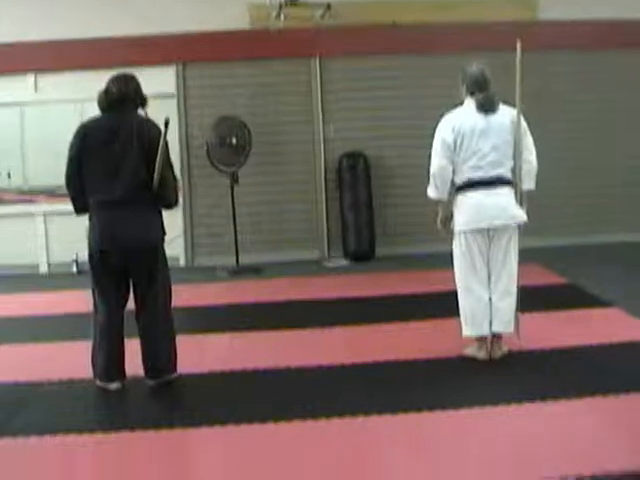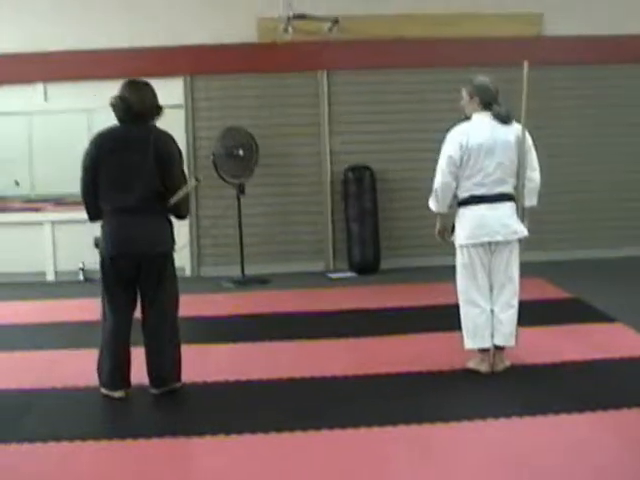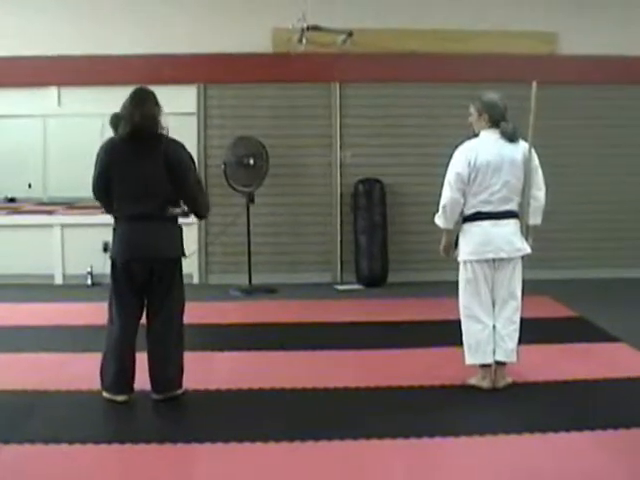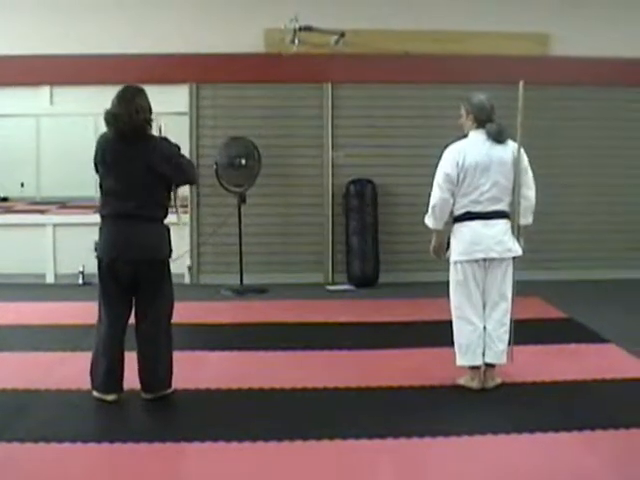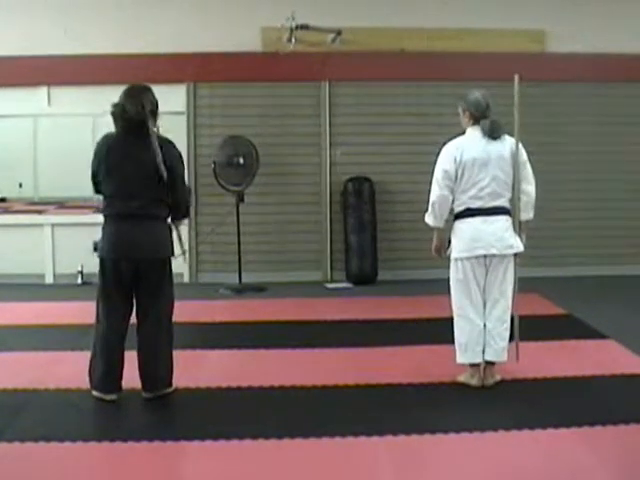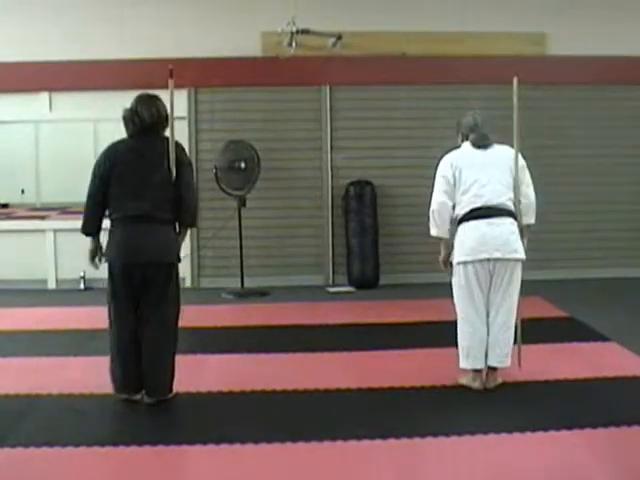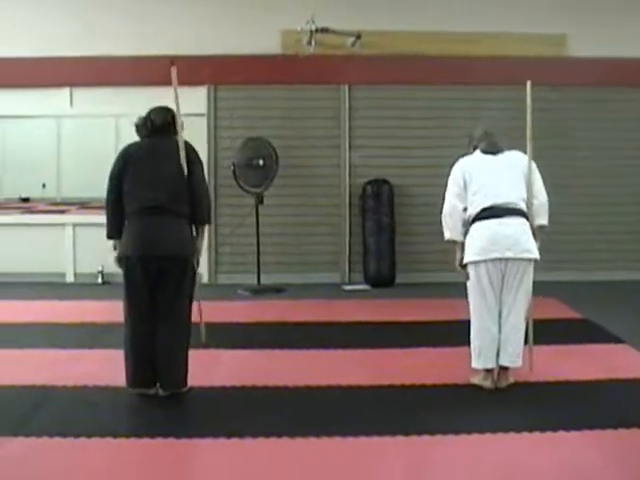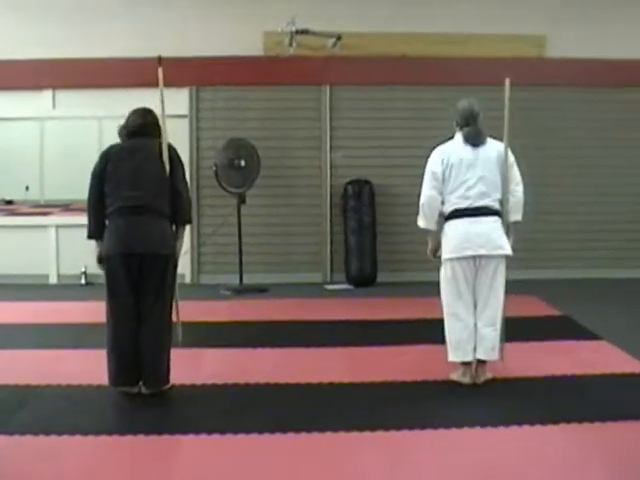
dt=0.4s
person 1, frame 1
left shoulder: (85, 132)
right shoulder: (147, 129)
left elbow: (73, 182)
right elbow: (165, 180)
right wrist: (168, 200)
left hip: (103, 228)
right hip: (143, 226)
left knee: (107, 305)
right knee: (153, 302)
left ankle: (108, 374)
right ankle: (159, 370)
person 1, frame 2
left shoulder: (101, 142)
right shoulder: (162, 141)
left elbow: (88, 192)
right elbow: (177, 191)
right wrist: (178, 211)
left hip: (115, 235)
right hip: (154, 235)
left knee: (116, 312)
right knee: (160, 310)
left ankle: (113, 382)
right ankle: (164, 378)
person 1, frame 3
left shoulder: (110, 149)
right shoulder: (172, 150)
left elbow: (101, 193)
right elbow: (197, 198)
right wrist: (184, 206)
left hip: (127, 240)
right hip: (164, 241)
left knee: (122, 316)
right knee: (166, 316)
left ankle: (116, 385)
right ankle: (165, 385)
person 1, frame 4
left shoulder: (104, 144)
right shoulder: (160, 149)
right elbow: (189, 175)
left hip: (113, 238)
right hip: (150, 240)
left knee: (111, 315)
right knee: (154, 316)
left ankle: (106, 385)
right ankle: (155, 384)
person 1, frame 5
left shoulder: (106, 145)
right shoulder: (164, 148)
right elbow: (180, 195)
right wrist: (174, 216)
left hip: (115, 237)
right hip: (153, 238)
left knee: (111, 315)
right knee: (155, 315)
left ankle: (105, 384)
right ankle: (156, 383)
person 1, frame 6
left shoulder: (113, 152)
right shoulder: (174, 152)
left elbow: (95, 199)
right elbow: (187, 200)
left wrist: (94, 240)
right wrist: (180, 235)
left hip: (123, 242)
right hip: (161, 243)
left knee: (123, 319)
right knee: (160, 319)
left ankle: (129, 386)
right ankle: (158, 388)
person 1, frame 7
left shoulder: (128, 153)
right shoulder: (185, 151)
left elbow: (113, 200)
right elbow: (200, 197)
left wrist: (118, 241)
right wrist: (199, 238)
left hip: (137, 237)
right hip: (177, 237)
left knee: (139, 313)
right knee: (174, 312)
left ankle: (142, 381)
right ankle: (171, 382)
person 1, frame 8
left shoulder: (110, 154)
right shoulder: (166, 152)
left elbow: (95, 201)
right elbow: (181, 197)
left wrist: (99, 242)
right wrist: (178, 237)
left hip: (119, 236)
right hip: (157, 236)
left knee: (121, 311)
right knee: (156, 311)
left ankle: (126, 379)
right ankle: (154, 380)
person 2, frame 1
left shoulder: (452, 120)
right shoulder: (511, 116)
left elbow: (440, 167)
right elbow: (528, 160)
left wrist: (443, 206)
right wrist: (522, 196)
left hip: (470, 204)
right hip: (504, 201)
left knee: (472, 276)
right knee: (503, 273)
left ankle: (480, 343)
right ankle: (498, 340)
person 2, frame 2
left shoulder: (460, 133)
right shoulder: (516, 131)
left elbow: (445, 180)
right elbow: (531, 176)
left wrist: (441, 217)
right wrist: (523, 210)
left hip: (472, 218)
right hip: (505, 215)
left knee: (474, 288)
right knee: (505, 285)
left ankle: (483, 355)
right ankle: (500, 354)
person 2, frame 3
left shoulder: (468, 150)
right shoulder: (523, 150)
left elbow: (452, 197)
right elbow: (536, 195)
left wrist: (447, 233)
right wrist: (528, 229)
left hip: (476, 234)
right hip: (509, 233)
left knee: (476, 304)
right knee: (507, 302)
left ankle: (484, 372)
right ankle: (501, 371)
person 2, frame 4
left shoulder: (456, 151)
right shoulder: (513, 150)
left elbow: (441, 198)
right elbow: (527, 195)
left wrist: (438, 235)
right wrist: (519, 230)
left hip: (467, 234)
right hip: (500, 233)
left knee: (468, 305)
right knee: (498, 303)
left ankle: (473, 373)
right ankle: (491, 372)
person 2, frame 5
left shoulder: (454, 148)
right shoulder: (511, 146)
left elbow: (440, 195)
right elbow: (527, 191)
left wrist: (438, 233)
right wrist: (520, 227)
left hip: (468, 231)
right hip: (502, 229)
left knee: (468, 303)
right knee: (498, 301)
left ankle: (473, 370)
right ankle: (490, 369)
person 2, frame 6
left shoulder: (452, 159)
right shoulder: (509, 153)
left elbow: (441, 205)
right elbow: (527, 197)
left wrist: (445, 245)
right wrist: (523, 234)
left hip: (472, 235)
right hip: (506, 233)
left knee: (471, 307)
right knee: (503, 306)
left ankle: (475, 372)
right ankle: (493, 371)
person 2, frame 7
left shoulder: (464, 164)
right shoulder: (521, 159)
left elbow: (452, 208)
right elbow: (540, 200)
left wrist: (459, 247)
right wrist: (535, 235)
left hip: (483, 235)
right hip: (518, 233)
left knee: (484, 307)
right knee: (514, 306)
left ankle: (486, 371)
right ankle: (504, 371)
person 2, frame 8
left shoulder: (443, 153)
right shoulder: (500, 150)
left elbow: (430, 198)
right elbow: (515, 192)
left wrist: (432, 237)
right wrist: (509, 229)
left hip: (457, 231)
right hip: (491, 230)
left knee: (458, 303)
right knee: (489, 301)
left ankle: (464, 367)
right ankle: (482, 367)
